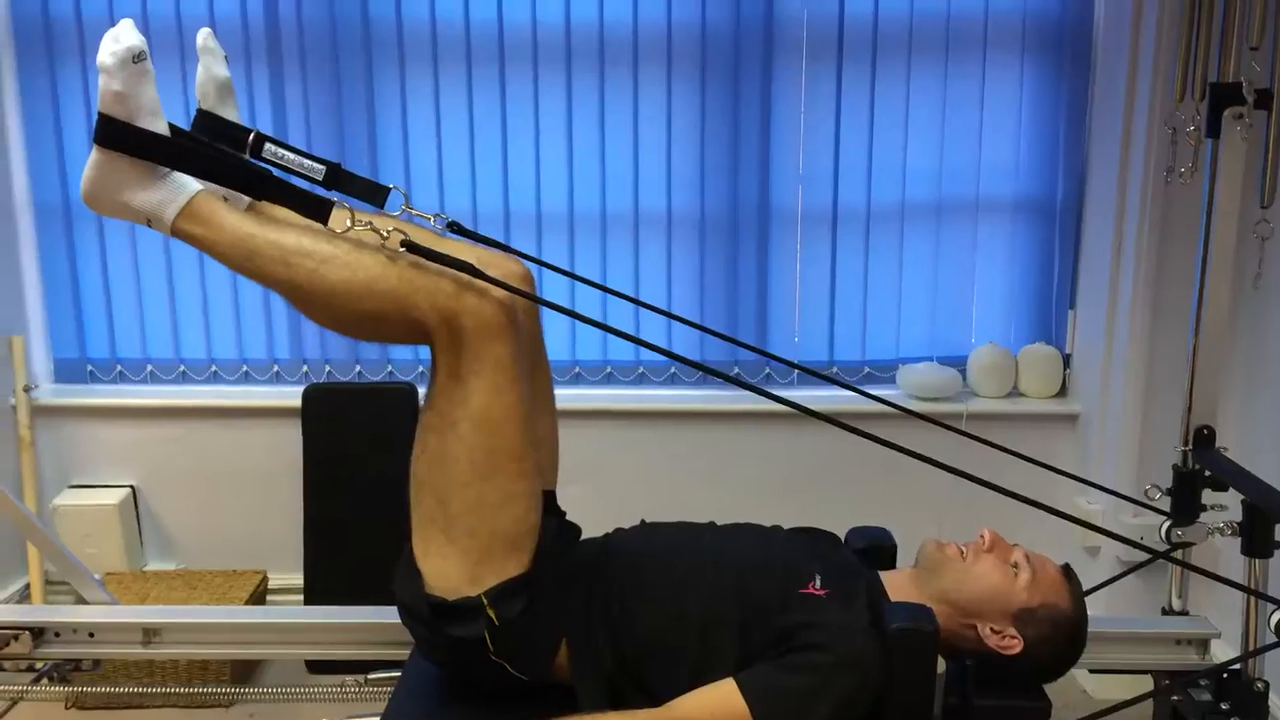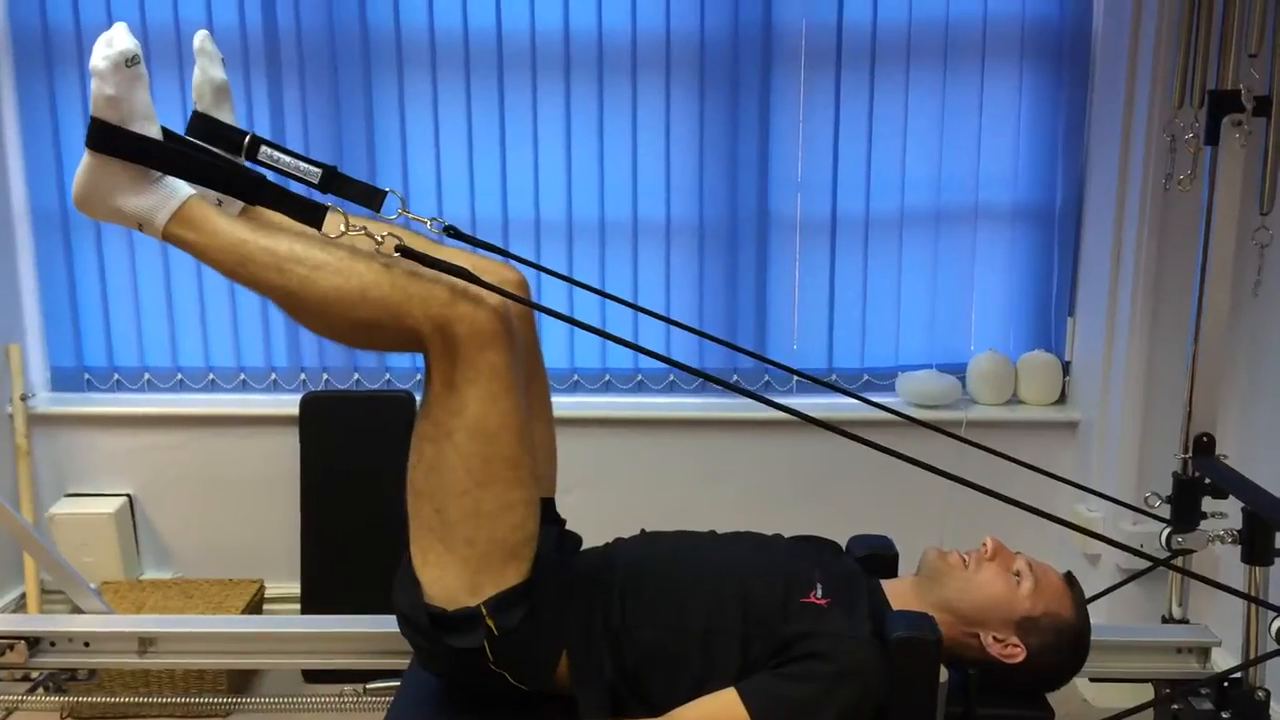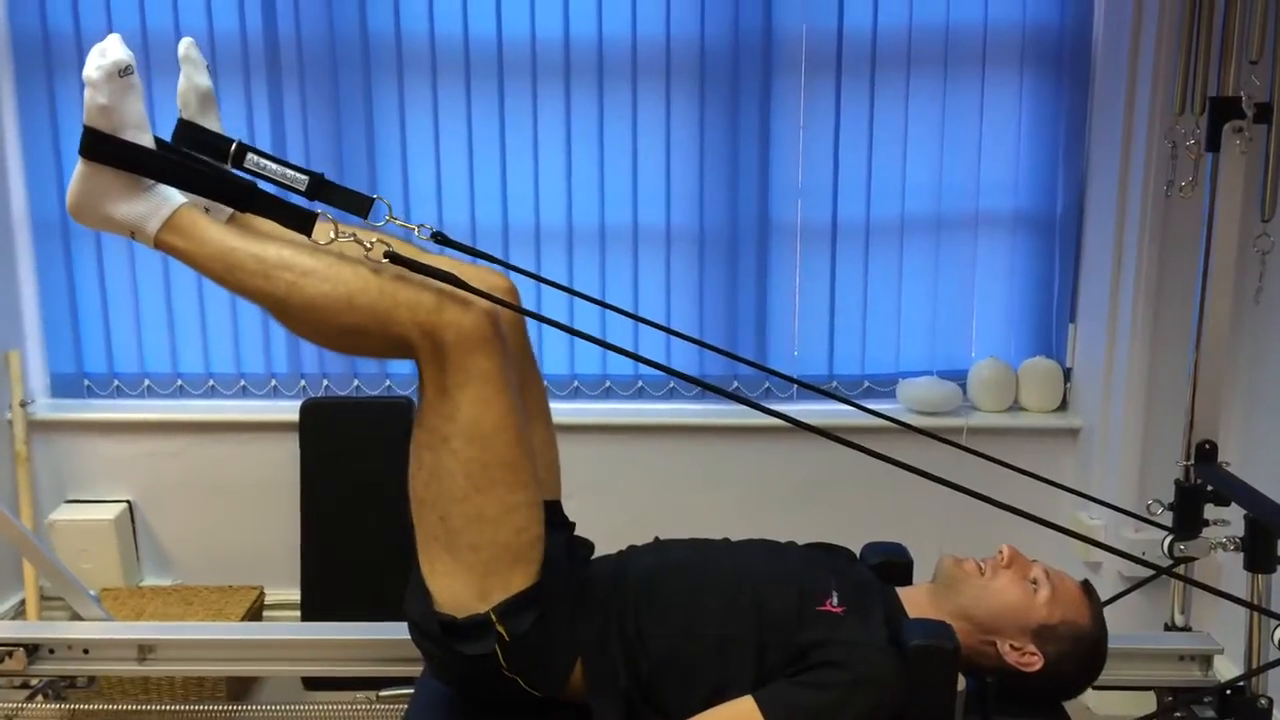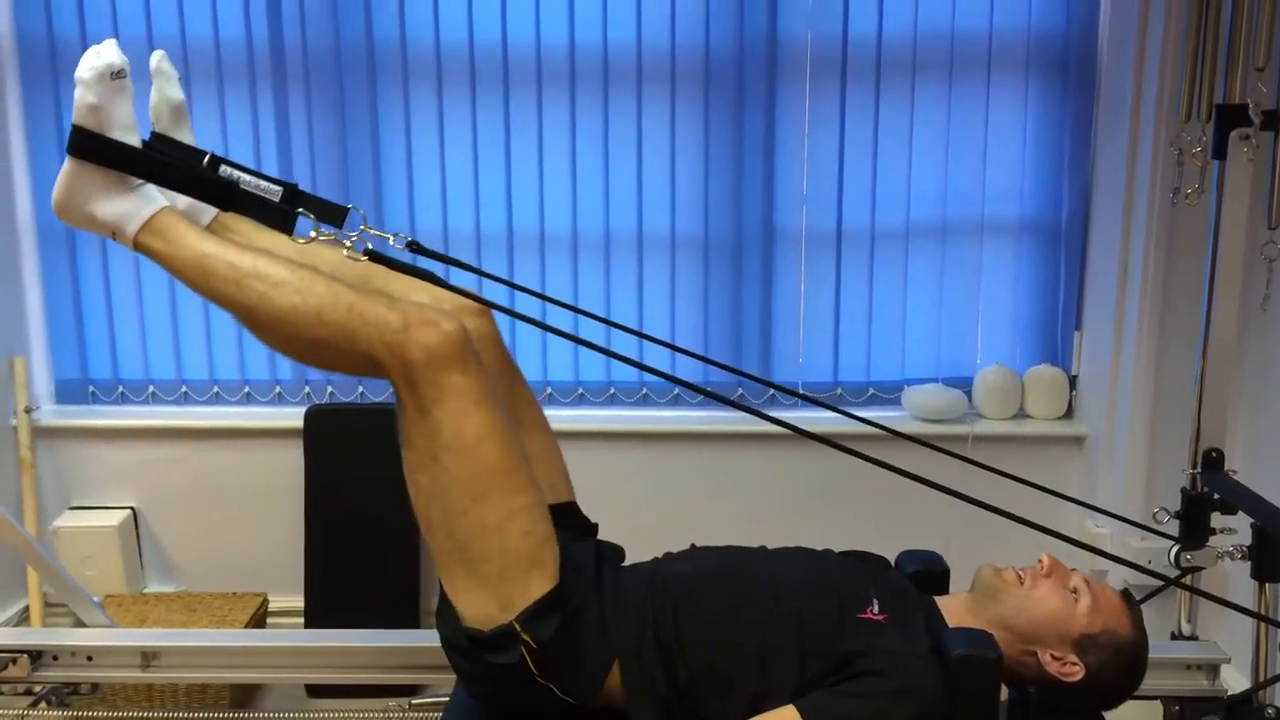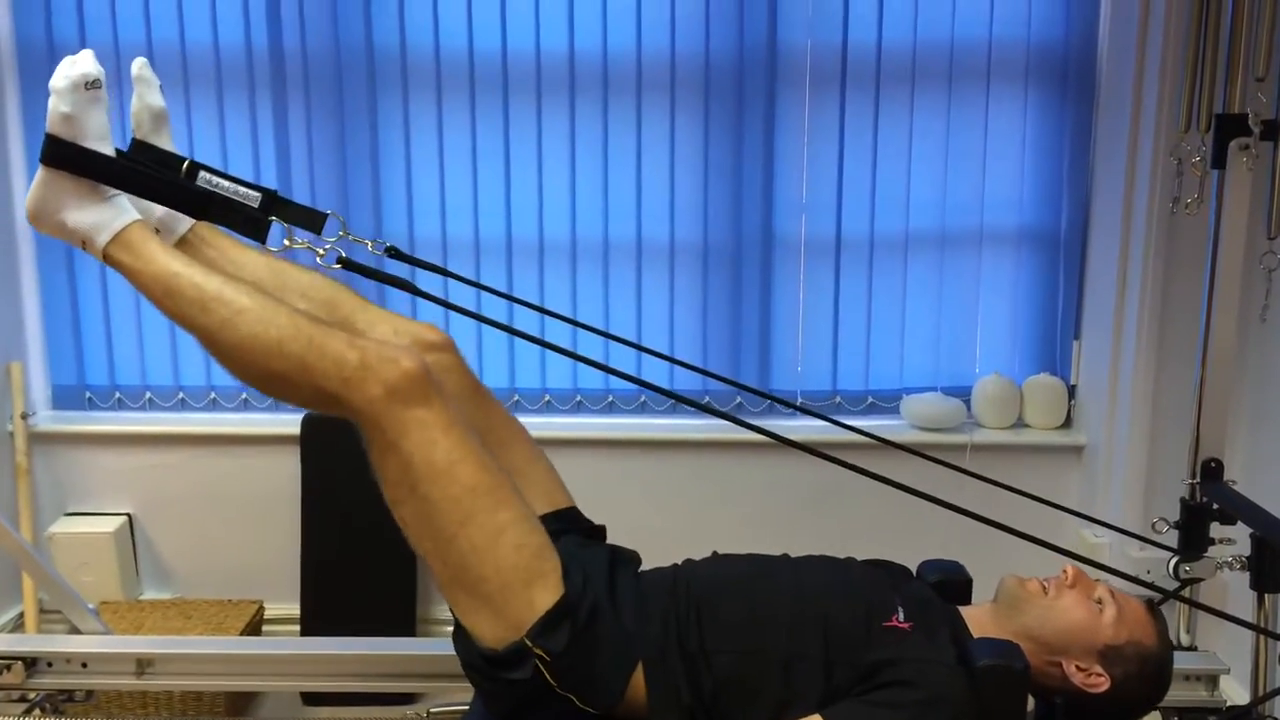
dt=0.4s
person 1, frame 1
right shoulder: (847, 579)
left hip: (499, 618)
right hip: (551, 566)
left knee: (474, 308)
right knee: (496, 288)
left ankle: (168, 194)
right ankle: (230, 184)
person 1, frame 2
right shoulder: (845, 587)
left hip: (497, 628)
right hip: (556, 575)
left knee: (472, 318)
right knee: (492, 294)
left ankle: (158, 199)
right ankle: (224, 187)
person 1, frame 3
right shoulder: (865, 597)
left hip: (512, 635)
right hip: (560, 582)
left knee: (461, 324)
right knee: (483, 301)
left ankle: (147, 206)
right ankle: (215, 193)
person 1, frame 4
right shoulder: (900, 603)
right hip: (595, 582)
left knee: (430, 342)
right knee: (461, 325)
left ankle: (133, 209)
right ankle: (188, 202)
person 1, frame 5
right shoulder: (923, 610)
right hip: (608, 589)
left knee: (390, 377)
right knee: (422, 352)
left ankle: (107, 225)
right ankle: (164, 219)
